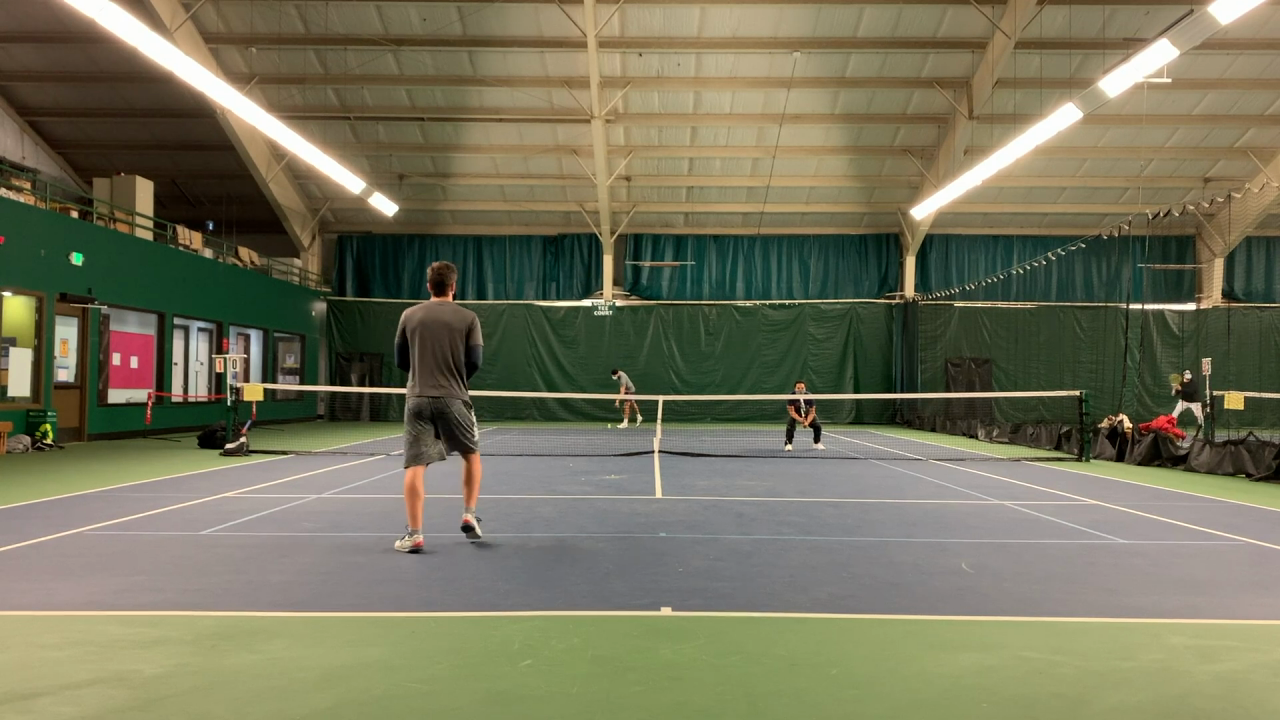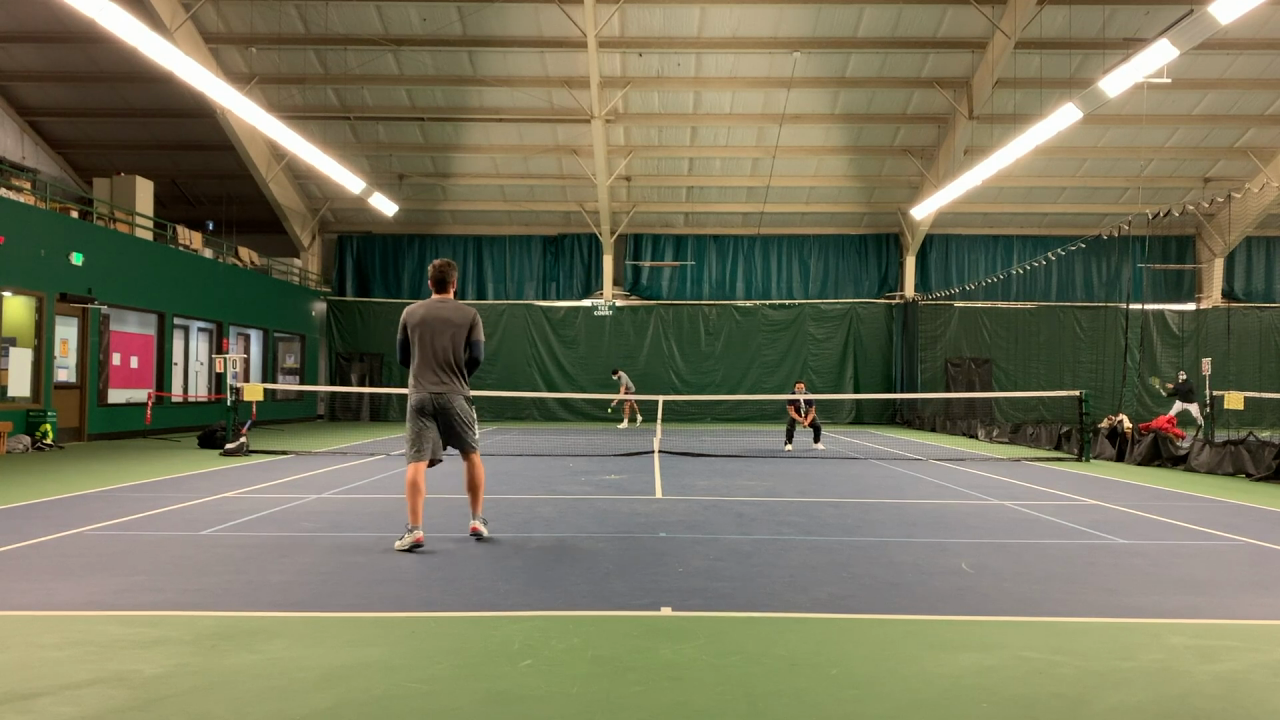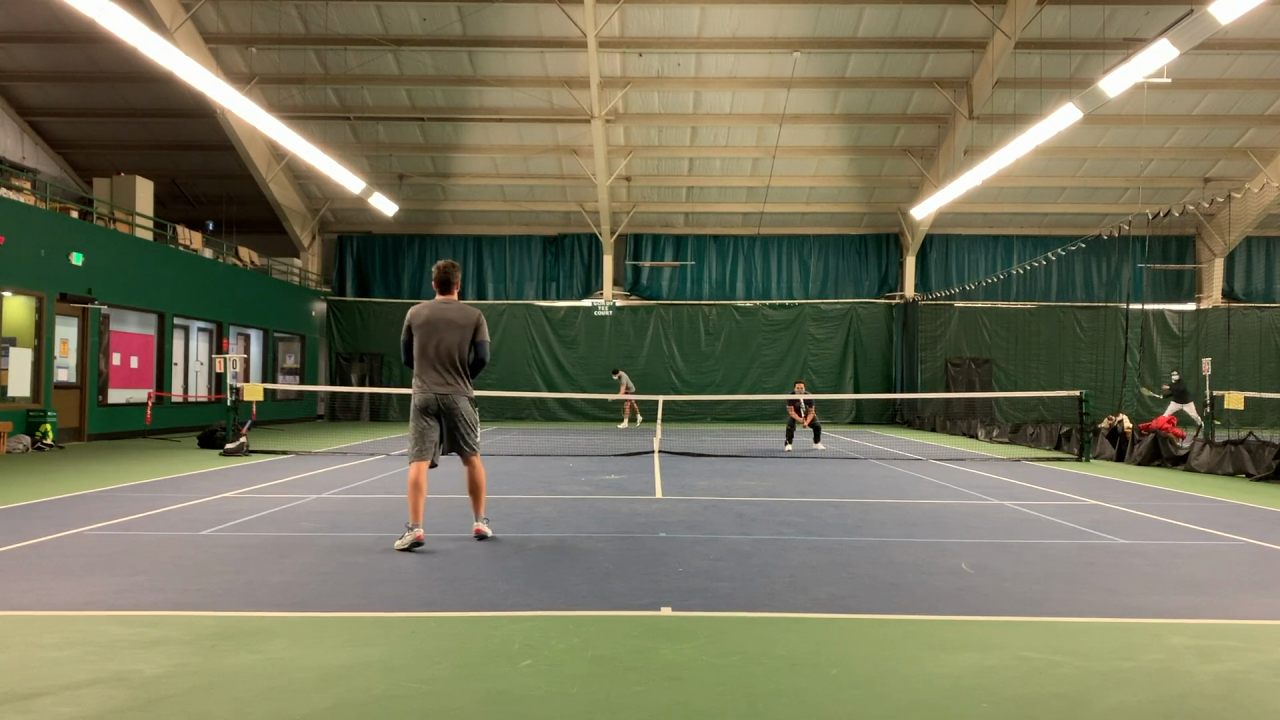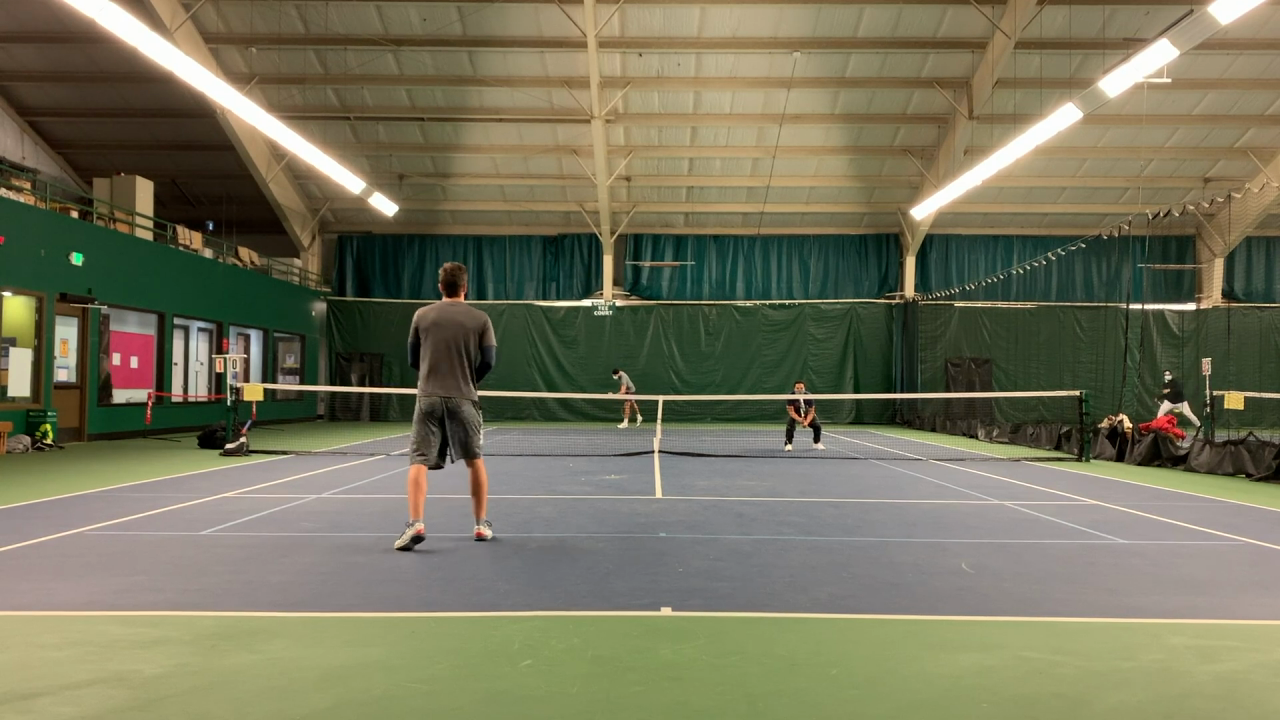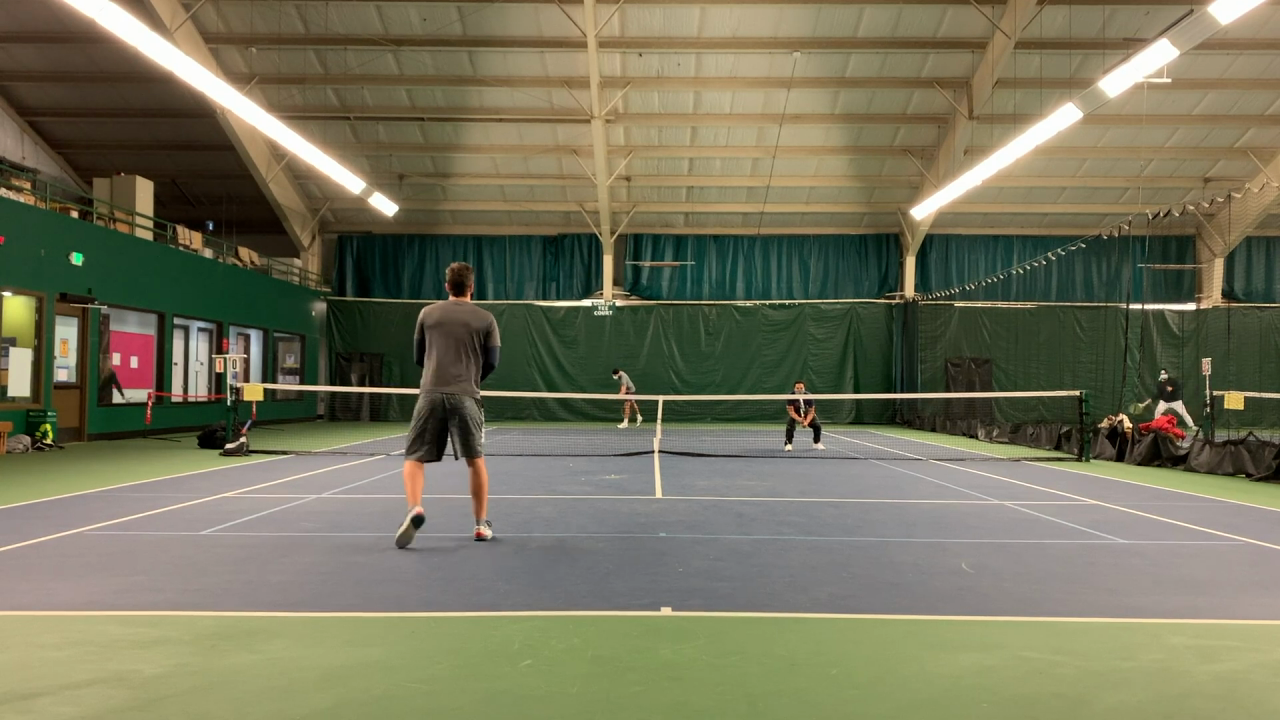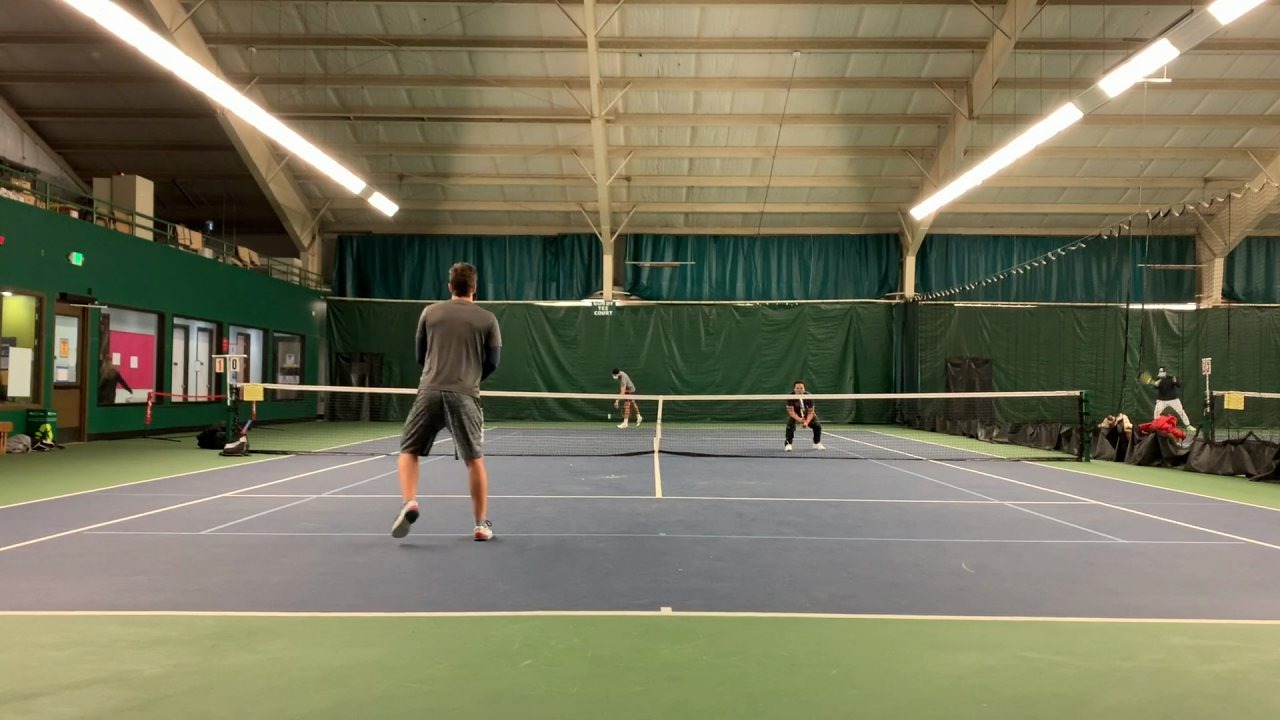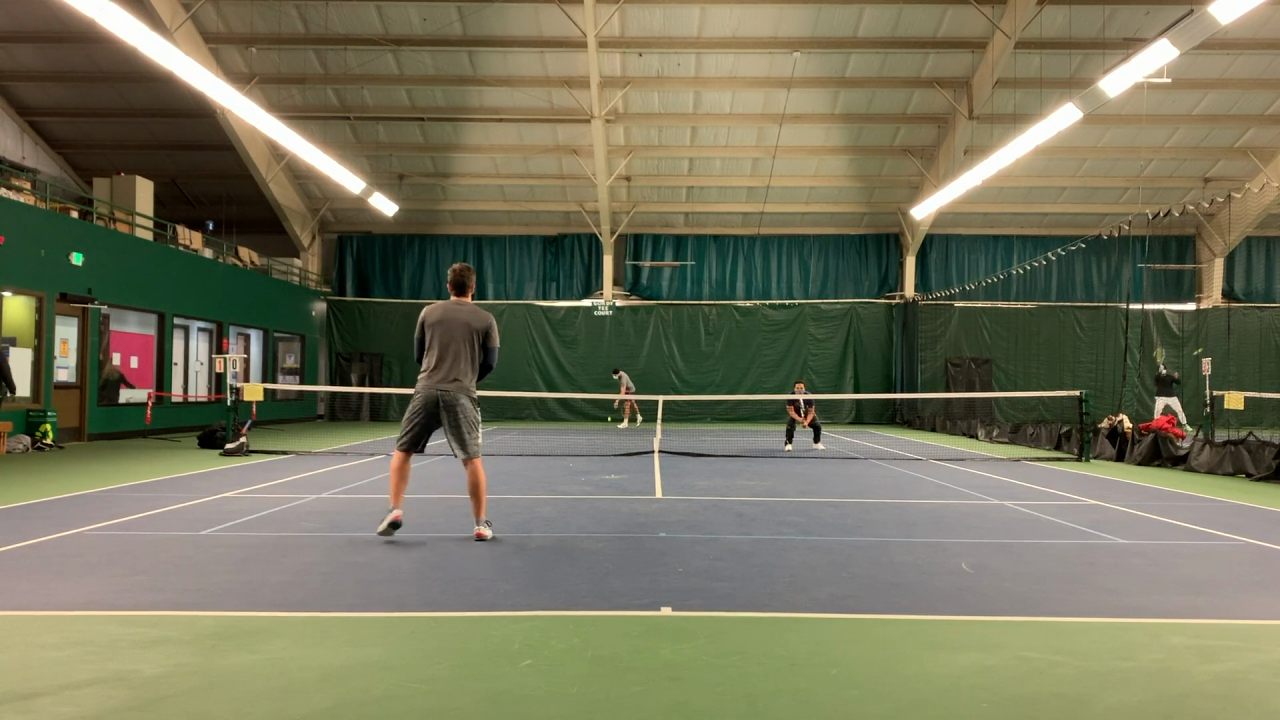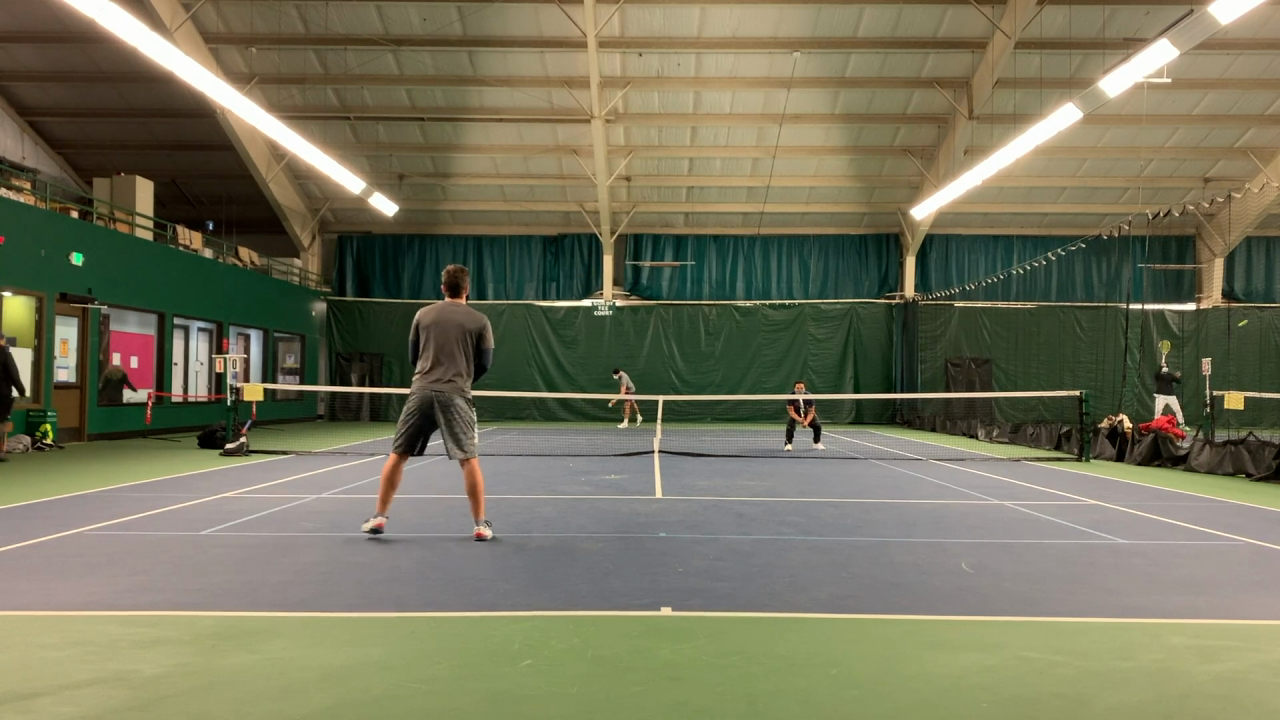
dt=0.1s
person 1, frame 1
left shoulder: (409, 316)
right shoulder: (468, 318)
left elbow: (400, 360)
right elbow: (475, 361)
left hip: (418, 399)
right hip: (453, 399)
left knee: (415, 466)
right knee: (471, 455)
left ankle: (414, 533)
right ankle: (469, 514)
person 1, frame 2
left shoulder: (410, 313)
right shoulder: (469, 315)
left elbow: (402, 357)
right elbow: (477, 357)
left hip: (420, 395)
right hip: (455, 395)
left knee: (417, 462)
right knee: (472, 456)
left ankle: (414, 530)
right ankle: (477, 520)
person 1, frame 3
left shoulder: (415, 314)
right shoulder: (474, 316)
left elbow: (406, 357)
right elbow: (481, 358)
left hip: (424, 396)
right hip: (458, 396)
left knee: (419, 462)
right knee: (472, 458)
left ankle: (415, 527)
right ankle: (480, 521)
person 1, frame 4
left shoulder: (421, 316)
right shoulder: (480, 319)
left elbow: (413, 359)
right elbow: (488, 361)
left hip: (428, 399)
right hip: (463, 399)
left knee: (419, 463)
right knee: (475, 461)
left ankle: (415, 523)
right ankle: (481, 524)
person 1, frame 5
left shoulder: (427, 314)
right shoulder: (486, 319)
left elbow: (419, 357)
right elbow: (492, 362)
left hip: (431, 395)
right hip: (465, 397)
left knee: (415, 458)
right knee: (475, 460)
left ankle: (415, 508)
right ankle: (481, 524)
person 1, frame 6
left shoulder: (429, 313)
right shoulder: (487, 319)
left elbow: (420, 355)
right elbow: (492, 362)
left hip: (430, 392)
right hip: (465, 395)
left knee: (408, 451)
right knee: (474, 460)
left ankle: (409, 503)
right ankle: (481, 524)
person 1, frame 7
left shoulder: (428, 313)
right shoulder: (486, 320)
left elbow: (419, 354)
right elbow: (490, 362)
left hip: (427, 391)
right hip: (461, 395)
left knee: (403, 452)
right knee: (472, 459)
left ankle: (395, 510)
right ankle: (481, 525)
person 1, frame 8
left shoulder: (423, 315)
right shoulder: (479, 321)
left elbow: (413, 356)
right elbow: (484, 364)
left hip: (421, 392)
right hip: (456, 396)
left knee: (398, 454)
right knee: (469, 459)
left ankle: (379, 516)
right ankle: (481, 525)
